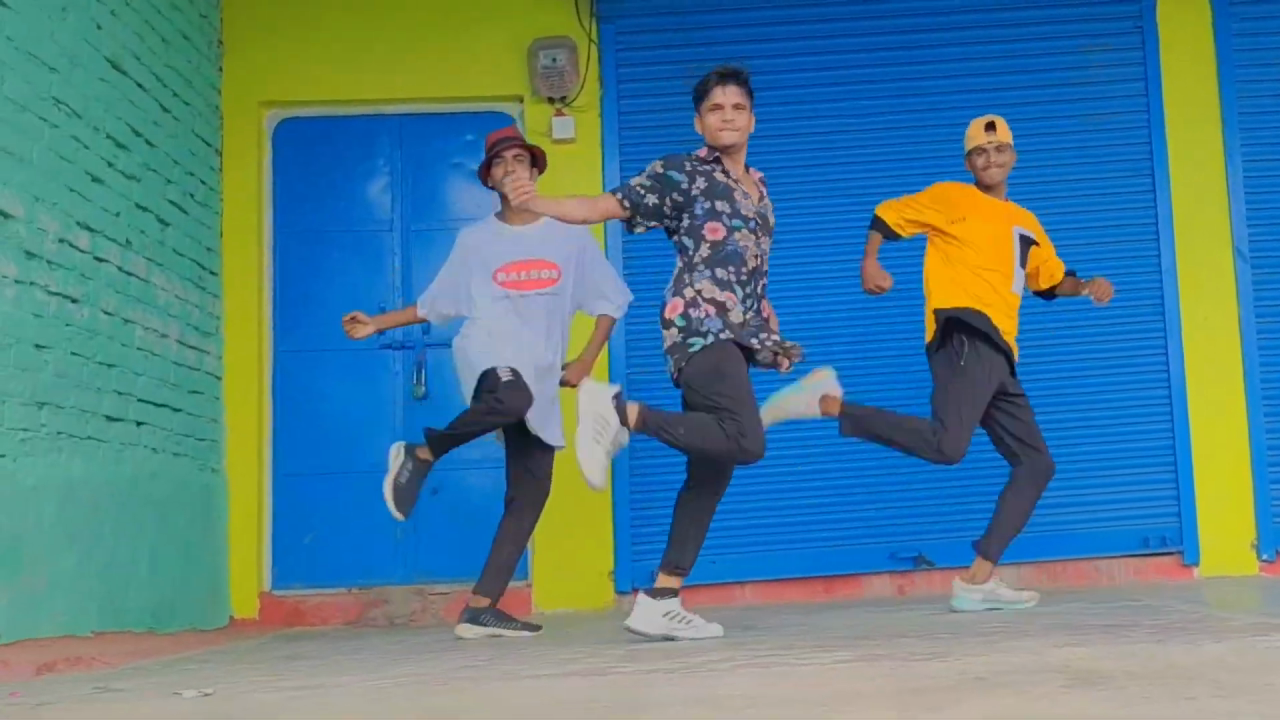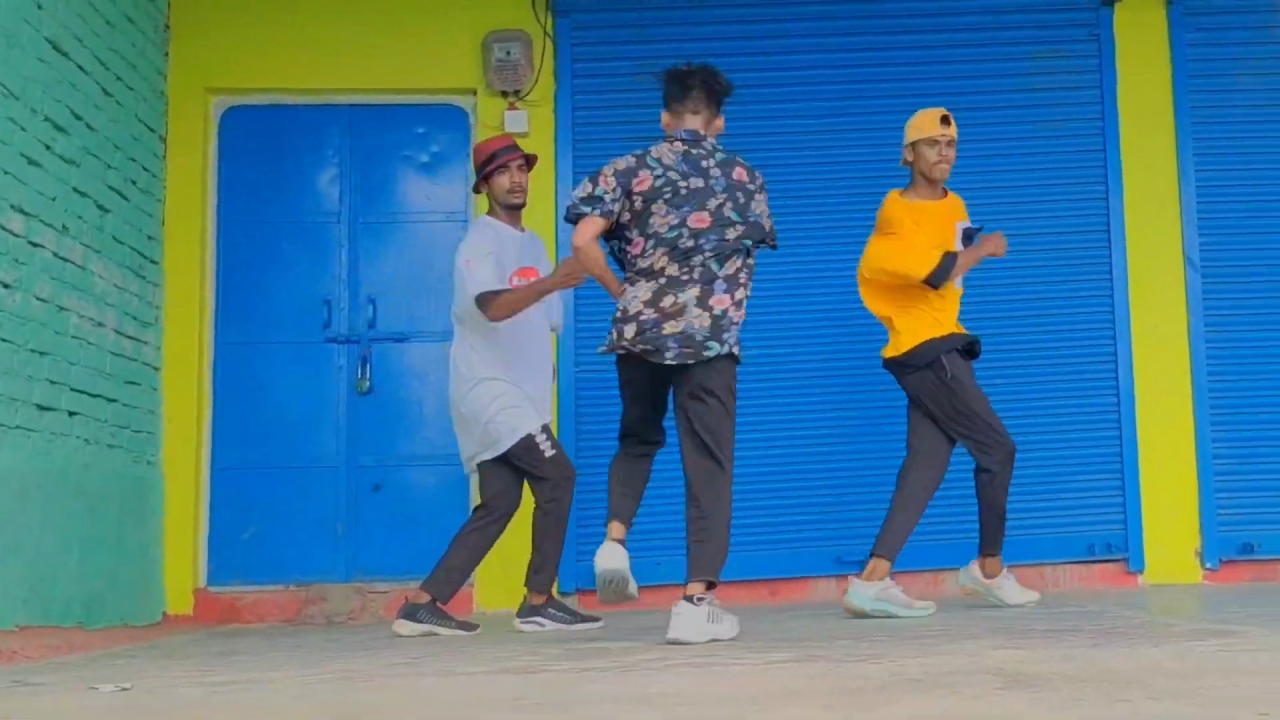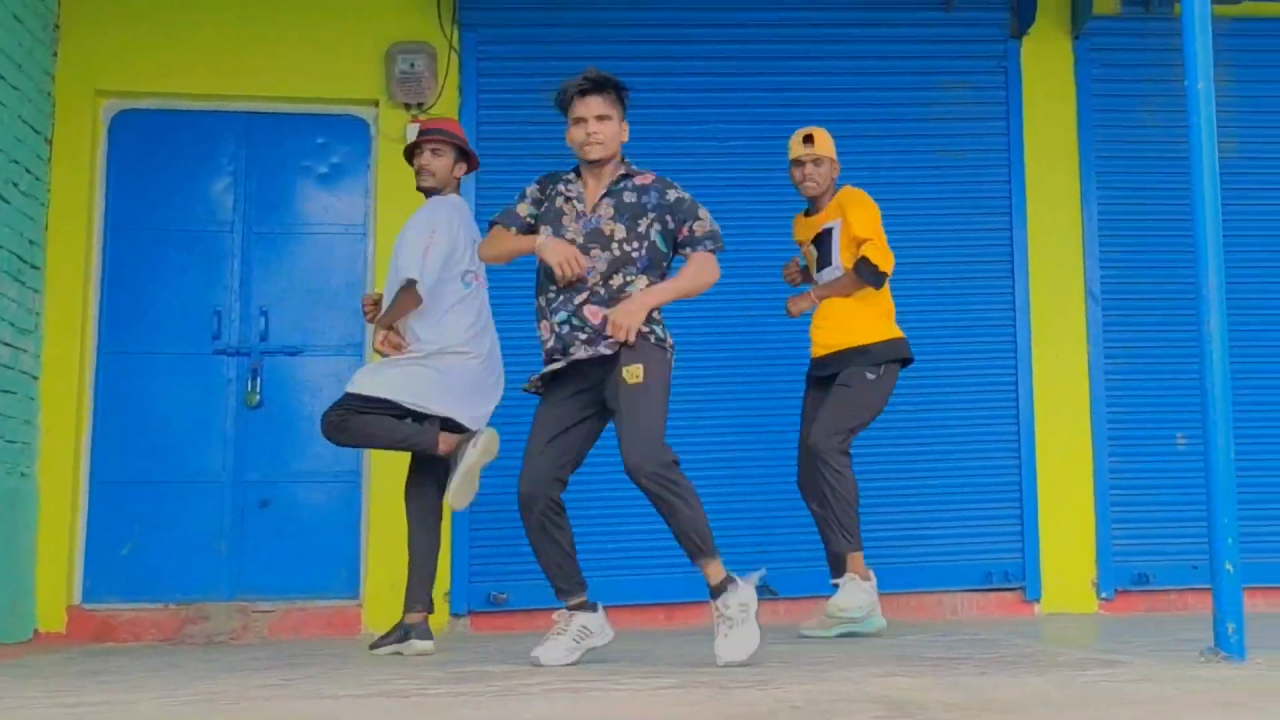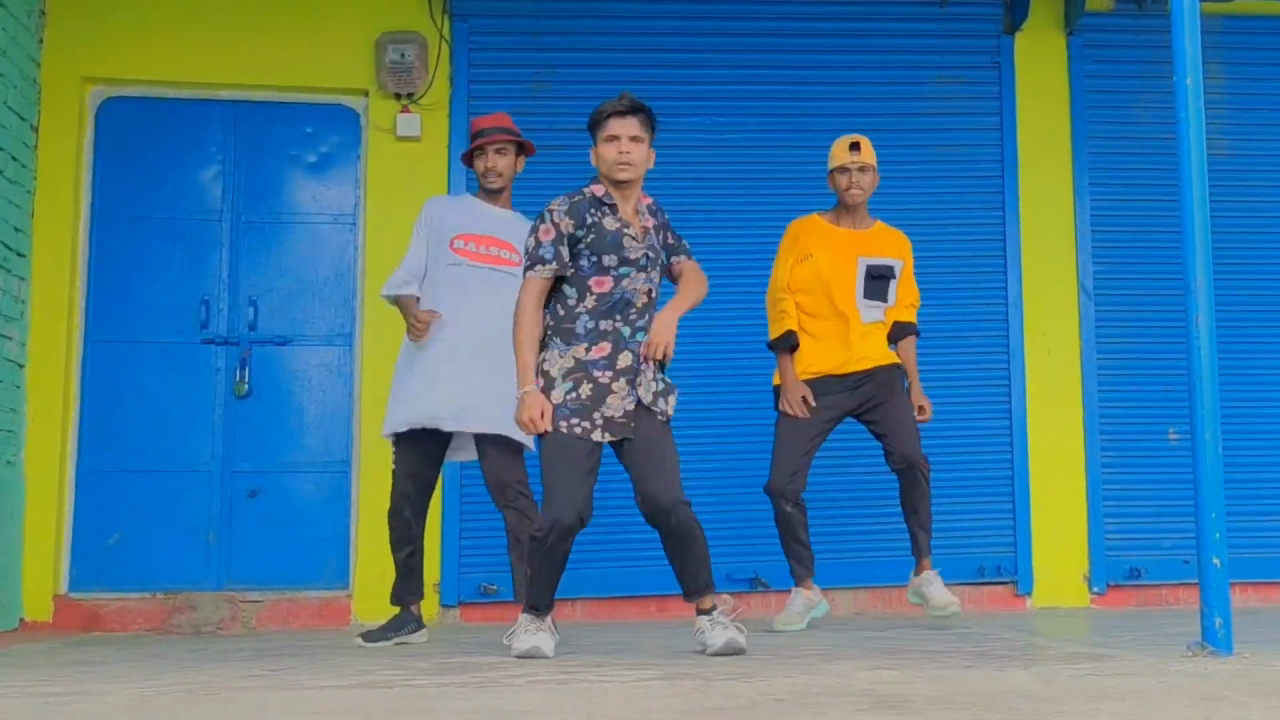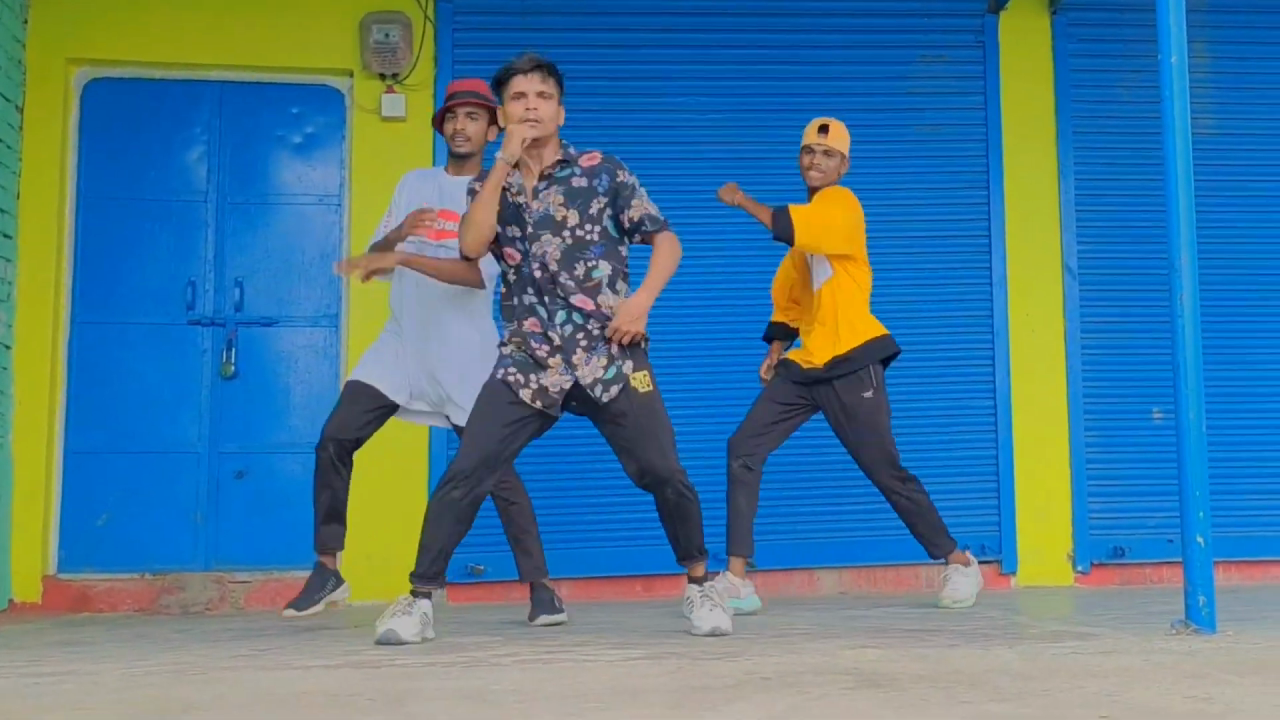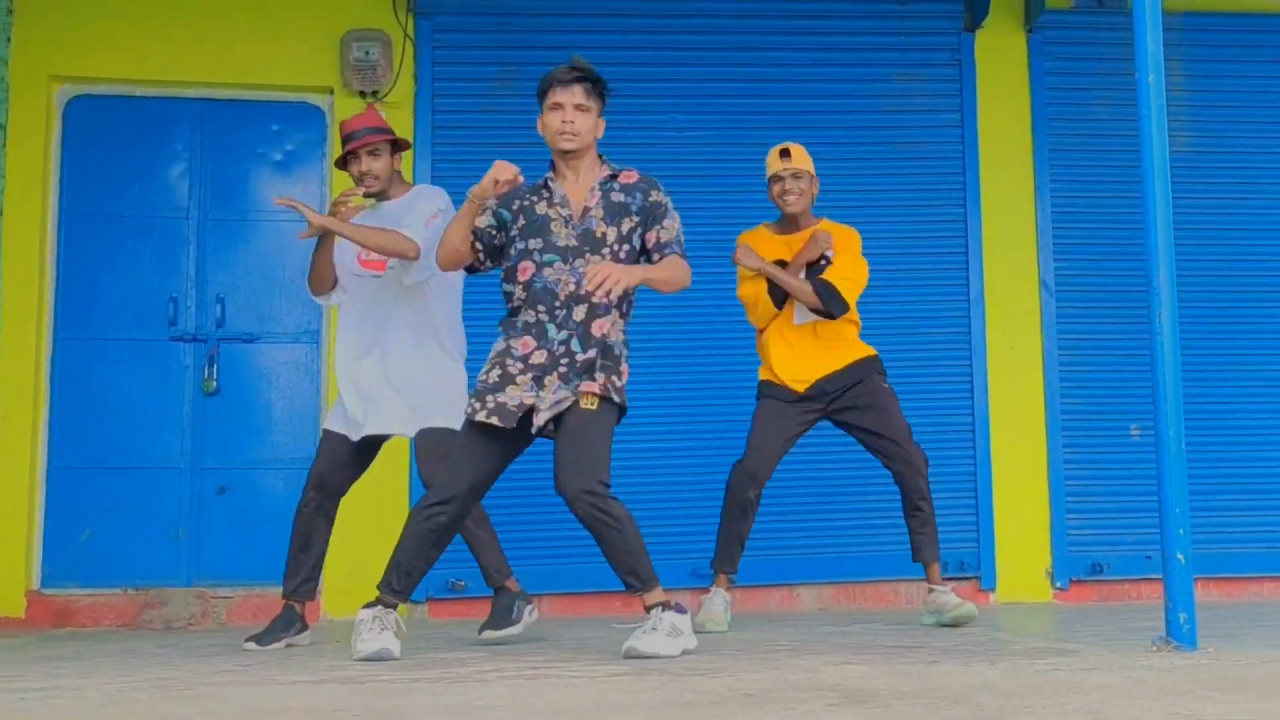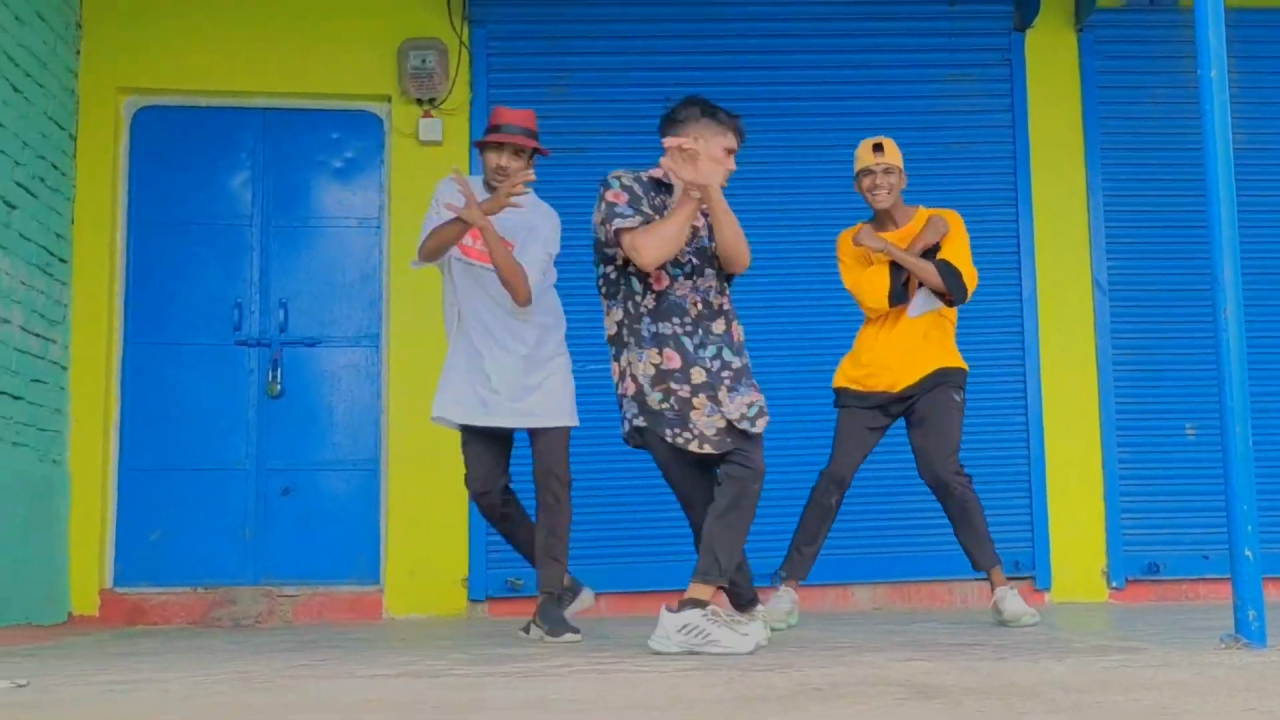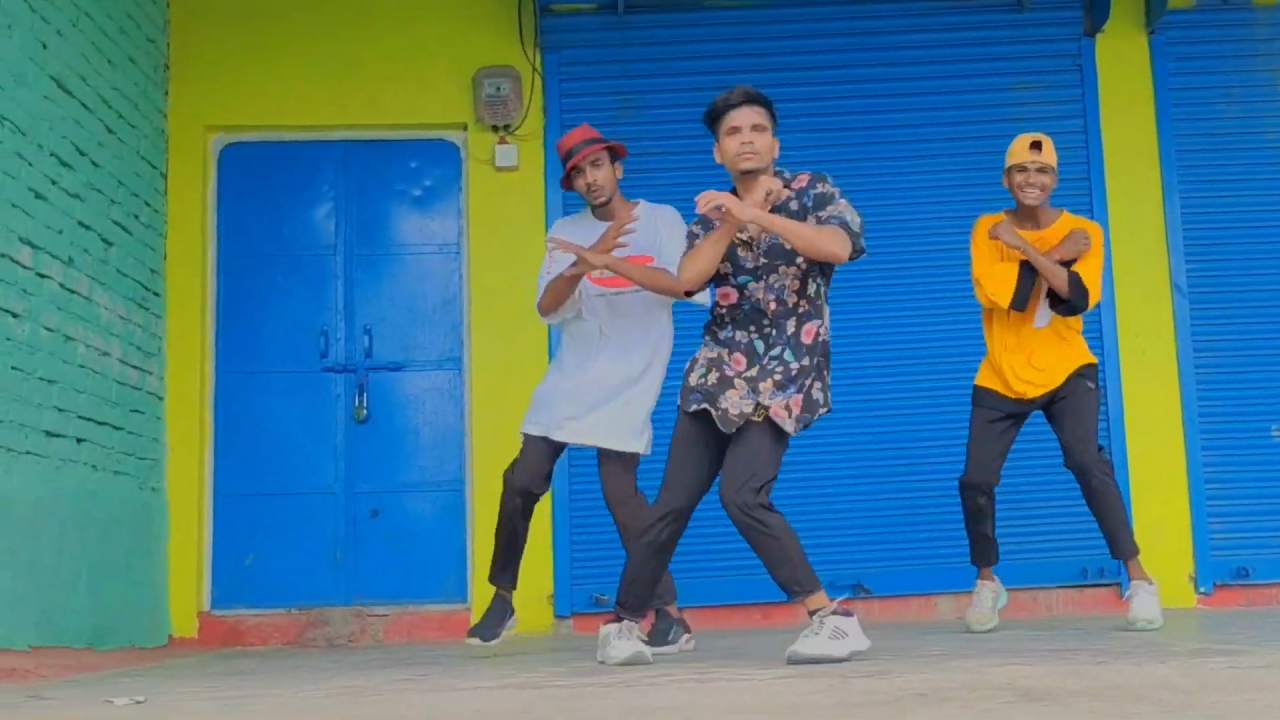
dt=0.3s
person 1, frame 1
left shoulder: (760, 190)
right shoulder: (680, 173)
right elbow: (610, 207)
left wrist: (767, 325)
right wrist: (539, 203)
left hip: (739, 339)
right hip: (703, 330)
left knee: (712, 471)
right knee: (741, 443)
left ankle: (660, 600)
right ankle: (617, 412)
person 1, frame 2
left shoulder: (632, 167)
right shoulder: (743, 176)
left elbow: (582, 239)
right elbow: (760, 241)
left wrist: (619, 287)
left hip: (644, 334)
right hip: (712, 337)
left knee: (636, 440)
right knee: (710, 467)
left ankle: (613, 543)
right ankle: (695, 605)
person 1, frame 3
left shoulder: (657, 193)
right shoulder: (547, 193)
left elbow: (707, 267)
right elbow: (489, 249)
left wrist: (648, 297)
right wrist: (542, 241)
left hip: (631, 348)
right hip: (573, 361)
left knee: (645, 463)
right knee: (535, 491)
left ankle: (727, 595)
right ankle: (580, 616)
person 1, frame 4
left shoulder: (657, 218)
right shoulder: (567, 212)
left elbow: (694, 277)
right elbow: (531, 300)
left wrist: (671, 313)
right wrist: (529, 388)
left hip: (639, 385)
right hip: (573, 387)
left knee: (666, 503)
right knee: (565, 512)
left ankle: (710, 613)
right ankle: (536, 613)
person 1, frame 5
left shoulder: (600, 171)
right shoulder: (493, 182)
left elbow: (666, 241)
right elbow: (472, 246)
left wrist: (641, 300)
right wrist: (502, 165)
left hip: (607, 352)
right hip: (529, 357)
left knee: (662, 472)
right knee: (467, 472)
left ankle: (700, 584)
right ankle: (418, 599)
person 1, frame 6
left shoulder: (638, 191)
right shoulder: (517, 200)
left elbow: (678, 272)
right elbow: (450, 260)
left wrist: (628, 273)
right wrist: (482, 194)
left hip: (590, 369)
right hip: (515, 368)
left knee: (584, 486)
right knee: (451, 493)
left ankle: (664, 610)
right ankle: (382, 609)
person 1, frame 7
left shoulder: (712, 206)
right shoulder: (625, 188)
left elbow: (737, 262)
right elbow: (647, 255)
left wrist: (712, 196)
right wrist: (690, 197)
left hip: (716, 368)
right hip: (653, 376)
left knee: (746, 473)
right knee: (705, 506)
left ankle: (690, 612)
right ankle: (743, 609)
person 1, frame 8
left shoulder: (812, 190)
right shoulder: (711, 219)
left elbow: (840, 247)
right elbow: (685, 282)
left wrist: (754, 214)
right wrist: (725, 226)
left hip: (789, 373)
right hip: (719, 370)
left knee: (742, 493)
right knee: (672, 505)
left ankle: (832, 616)
right ankle: (624, 622)
person 2, frame 1
left shoulder: (572, 237)
right shoulder: (474, 240)
left elbow: (610, 302)
right elbow: (436, 302)
left wrist: (586, 360)
right wrist: (378, 323)
left hip: (541, 381)
right hip: (491, 362)
left knee: (529, 497)
right knee: (510, 400)
left ankle: (481, 607)
right ankle: (420, 453)
person 2, frame 2
left shoulder: (535, 245)
right shoulder: (480, 238)
left elbow: (547, 319)
right elbow: (490, 307)
left wrist: (546, 375)
right wrist: (556, 281)
left hip: (518, 393)
right hip: (488, 391)
left knee: (498, 503)
right knee: (557, 476)
left ankle: (422, 604)
right ankle: (540, 601)
person 2, frame 3
left shoulder: (438, 214)
right shoulder: (458, 217)
left elbow: (418, 282)
left wrist: (384, 323)
right wrist: (388, 314)
left hip: (430, 365)
right hip: (464, 374)
left knee: (339, 422)
right knee: (424, 495)
left ankle: (453, 445)
right ankle: (414, 622)
person 2, frame 4
left shoulder: (534, 233)
right shoulder: (439, 213)
right elbow: (402, 286)
right wrist: (408, 316)
left hip: (493, 385)
right hip: (427, 382)
left knee: (513, 493)
right knee: (406, 503)
right ankle: (407, 614)
person 2, frame 5
right shoulder: (413, 184)
left elbow: (480, 275)
right elbow: (374, 258)
left wrist: (400, 257)
right wrist: (396, 233)
left hip: (468, 357)
right hip: (400, 347)
left knee: (496, 472)
right knee: (334, 440)
left ankle: (539, 586)
right ankle: (326, 569)
person 2, frame 6
left shoulder: (431, 203)
right shoulder: (358, 220)
left elbow: (408, 252)
right elbow: (323, 290)
left wrist: (328, 226)
right wrist: (330, 227)
left hip: (430, 372)
right hip: (365, 380)
left knee: (441, 479)
right knee: (321, 488)
left ankle: (509, 594)
right ankle: (293, 612)
person 2, frame 7
left shoulder: (541, 219)
right shoulder: (453, 194)
left elbow: (523, 295)
right elbow: (427, 253)
left wrist: (481, 224)
right wrist: (471, 214)
left hip: (539, 367)
right hip: (476, 371)
left knee: (552, 476)
right knee: (486, 487)
left ankle: (550, 603)
right ankle: (560, 582)
person 2, frame 8
left shoulder: (663, 221)
right shoulder: (567, 232)
right elbow: (547, 308)
left wrist: (611, 259)
right wrist: (584, 265)
left hip: (632, 380)
right hip: (571, 377)
left knee: (618, 489)
right knee: (522, 481)
left ankle: (666, 611)
right ankle: (502, 600)
person 3, frame 1
left shoulder: (1025, 223)
right shoulder: (953, 198)
left elbow: (1051, 279)
right elbow: (885, 218)
left wrist: (1085, 286)
right wrist: (870, 262)
left hip: (993, 353)
right hip: (964, 336)
left knee: (1036, 463)
right knee: (946, 446)
left ankle: (978, 579)
right ankle: (824, 401)
person 3, frame 2
left shoulder: (951, 205)
right shoulder: (900, 210)
right elbow: (932, 270)
right wrist: (981, 248)
left hip: (930, 350)
right hip: (926, 348)
left knee: (924, 464)
right knee: (996, 453)
left ankle: (872, 580)
right ankle: (988, 568)
person 3, frame 3
left shoulder: (853, 203)
right shoulder: (808, 224)
left elbow: (877, 265)
left wrist: (815, 297)
right wrist: (803, 273)
left hip: (871, 353)
right hip: (833, 360)
left knee: (825, 446)
right knee: (812, 472)
left ankle: (857, 576)
right ankle: (857, 600)
person 3, frame 4
left shoulder: (896, 245)
right shoulder: (802, 234)
left elbow: (902, 320)
right elbow: (783, 306)
left wrist: (916, 386)
right wrist: (789, 376)
left hip: (875, 376)
right hip: (814, 380)
left knee: (910, 461)
right knee: (782, 484)
left ankle: (924, 573)
right ankle: (805, 591)
person 3, frame 5
left shoulder: (840, 202)
right shoulder: (802, 219)
left elbow: (790, 228)
left wrist: (742, 201)
right wrist: (774, 352)
left hip: (852, 362)
right hip: (804, 368)
left knee: (884, 471)
right knee: (742, 452)
left ankle: (956, 562)
right ankle: (736, 581)
person 3, frame 6
left shoulder: (844, 240)
right shoulder: (752, 242)
left elbow: (838, 305)
right elbow: (758, 312)
left wrist: (769, 267)
right wrist: (802, 257)
left hip: (848, 371)
right hip: (785, 383)
left knee: (907, 458)
right knee: (750, 471)
left ankle: (936, 587)
right ankle: (720, 589)
person 3, frame 7
left shoulder: (945, 224)
right shoulder: (852, 243)
left elbow: (955, 289)
right elbow: (881, 300)
left wrist: (892, 250)
right wrist: (918, 246)
left hip: (933, 373)
right hip: (869, 380)
left knee: (943, 472)
right knee: (834, 478)
left ankle: (1001, 588)
right ankle: (787, 587)
person 3, frame 8
left shoulder: (1079, 228)
right shoulder: (988, 230)
left elbow: (1075, 300)
right elbow: (996, 296)
left wrist: (1031, 248)
right wrist: (1052, 256)
left hip: (1067, 370)
right hip: (1003, 380)
left knee: (1087, 462)
right knee: (975, 483)
left ankle: (1137, 581)
right ankle: (986, 580)
